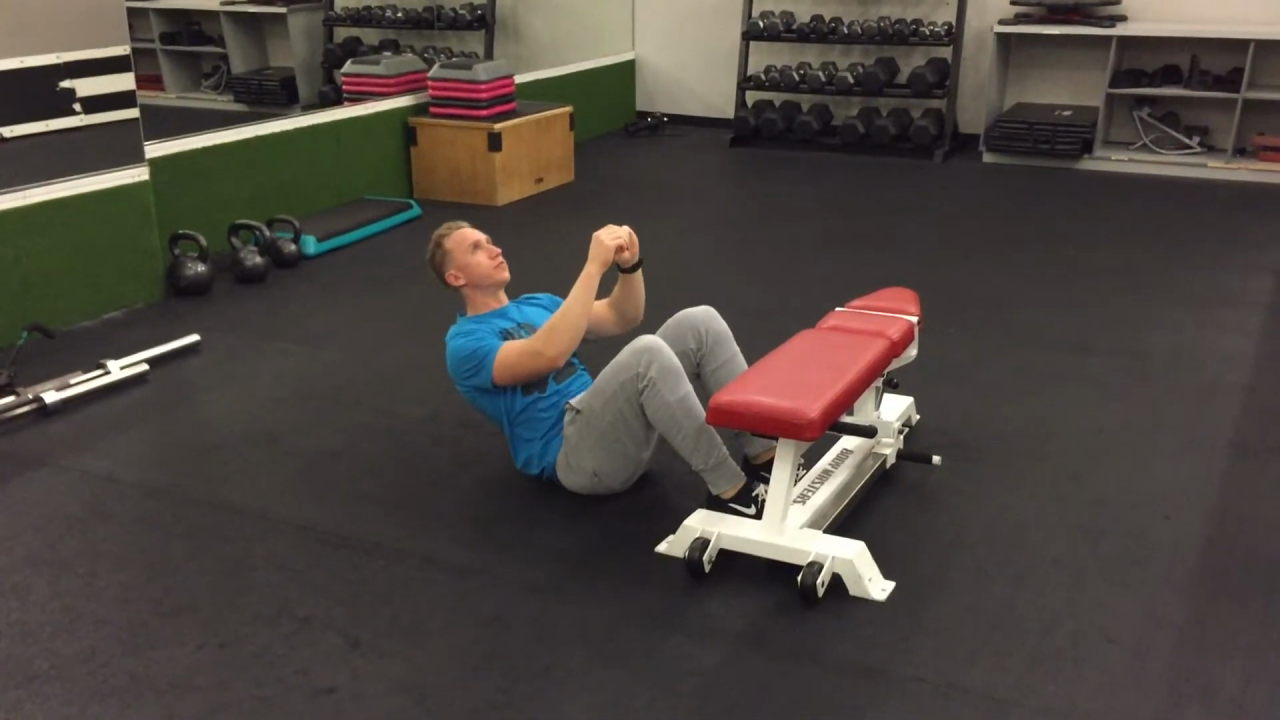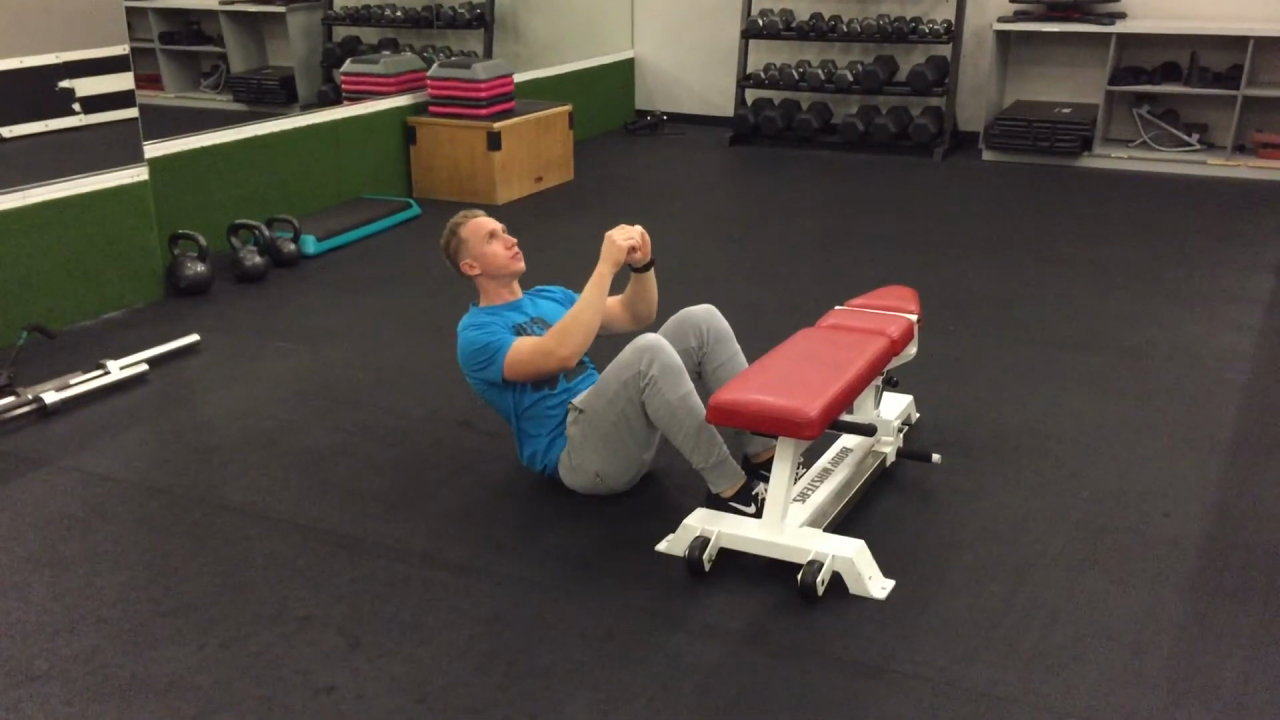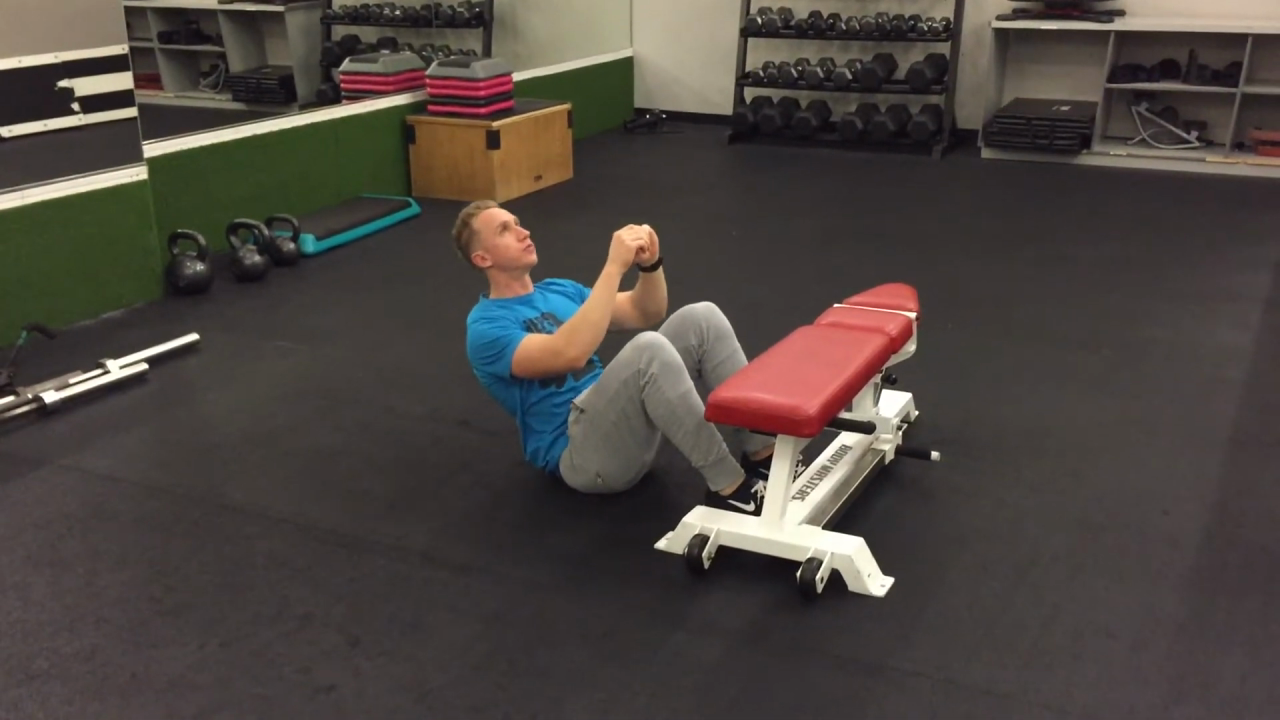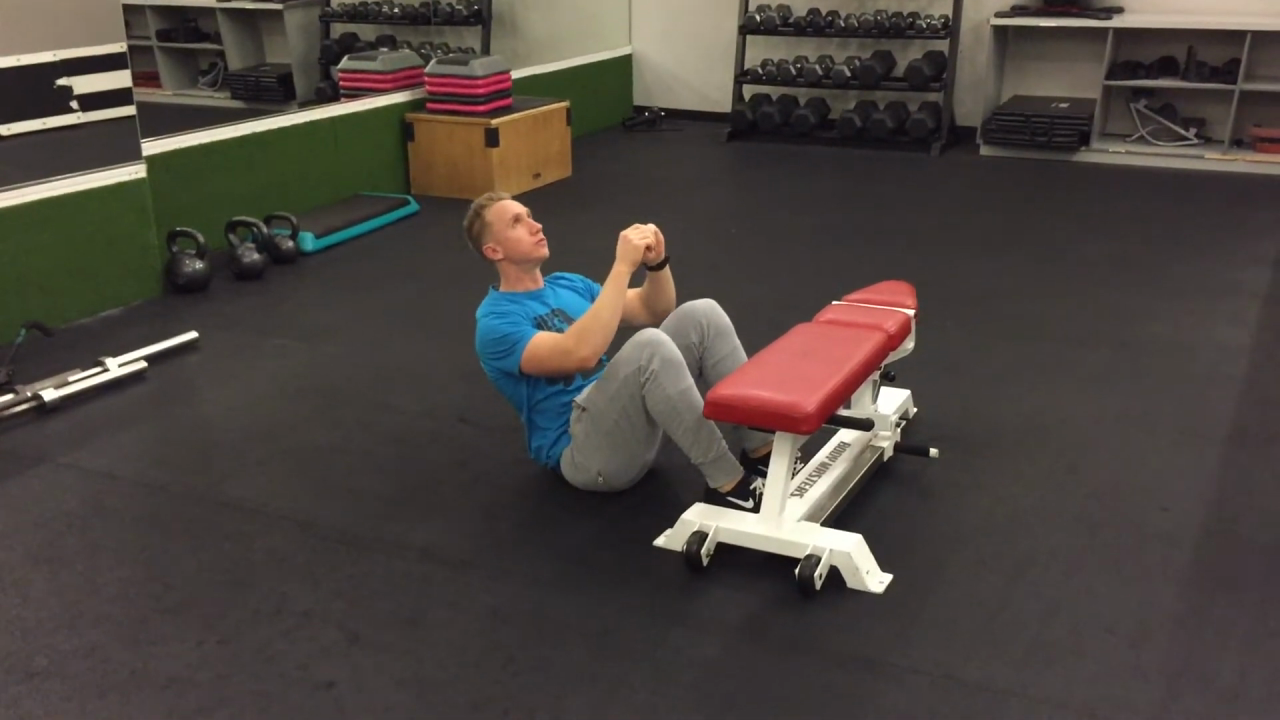
dt=0.3s
person 1, frame 1
left shoulder: (534, 305)
right shoulder: (466, 343)
left elbow: (623, 317)
right elbow: (548, 354)
left wrist: (629, 264)
right wrist: (594, 267)
left hip: (610, 422)
right hip: (573, 454)
left knee: (699, 322)
right knee: (647, 352)
left ankle: (763, 458)
right ankle: (731, 491)
person 1, frame 2
left shoulder: (548, 297)
right shoulder: (478, 335)
left elbow: (637, 316)
right elbow: (561, 354)
left wrist: (641, 264)
right wrist: (606, 267)
left hip: (615, 417)
right hip: (577, 452)
left knee: (701, 321)
right knee: (649, 351)
left ankle: (763, 457)
right ankle: (730, 490)
person 1, frame 3
left shoulder: (559, 291)
right shoulder: (487, 327)
left elbow: (647, 314)
right elbow: (569, 354)
left wrist: (649, 263)
right wrist: (614, 267)
left hip: (618, 414)
right hip: (579, 452)
left knee: (701, 318)
right knee: (649, 348)
left ankle: (762, 455)
right ankle: (730, 488)
person 1, frame 4
left shoulder: (568, 285)
right shoulder: (497, 322)
left elbow: (656, 311)
right elbow: (581, 354)
left wrist: (656, 262)
right wrist: (623, 266)
left hip: (628, 415)
right hip: (583, 450)
left knee: (701, 314)
right knee: (649, 346)
left ankle: (761, 453)
right ankle: (728, 485)
